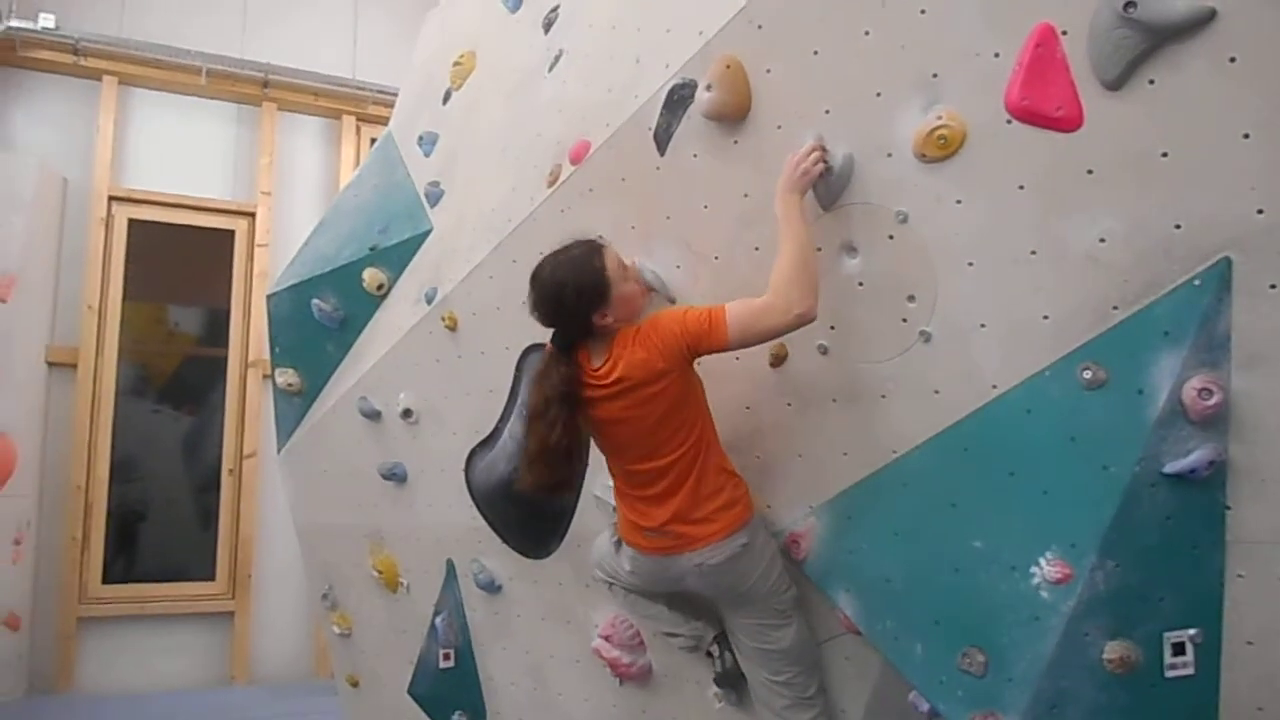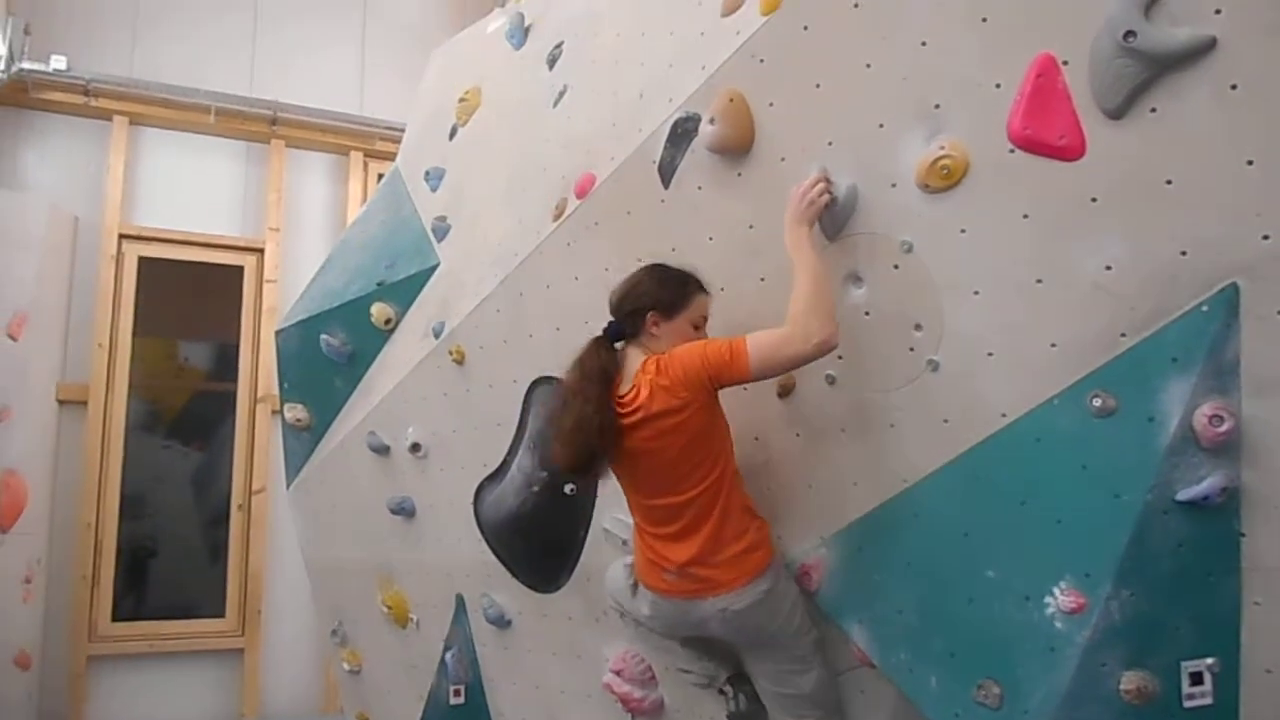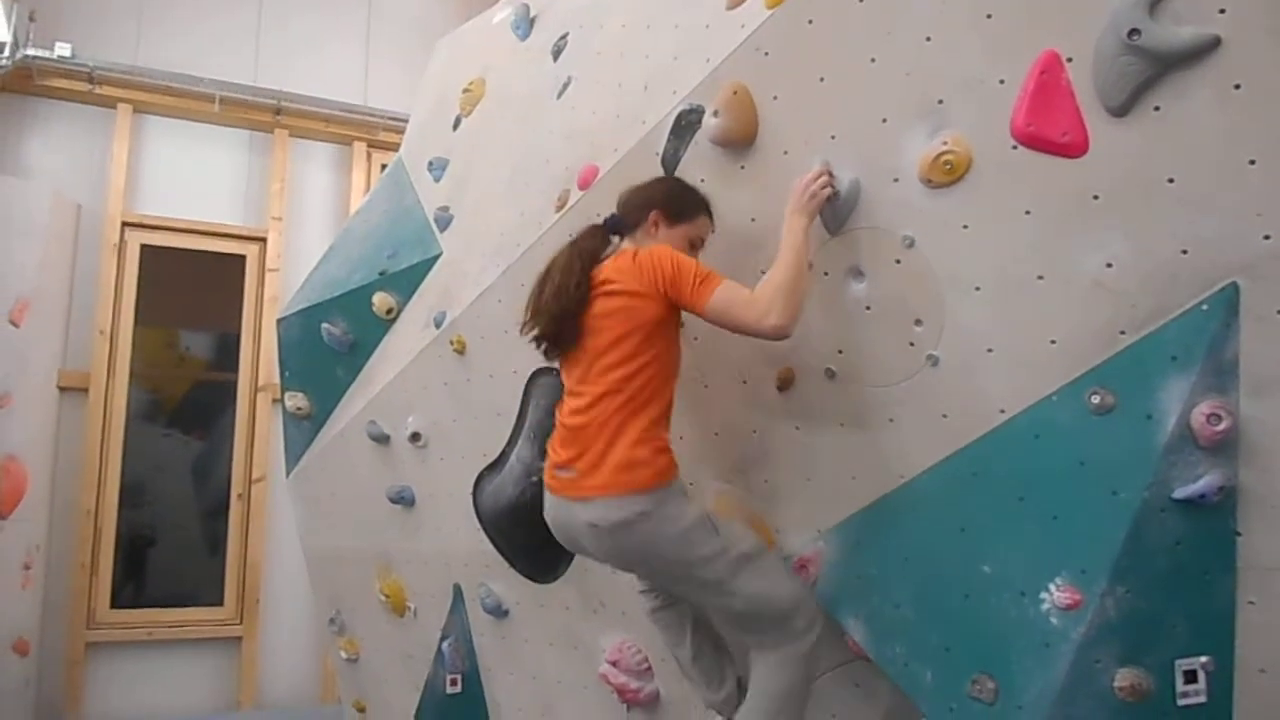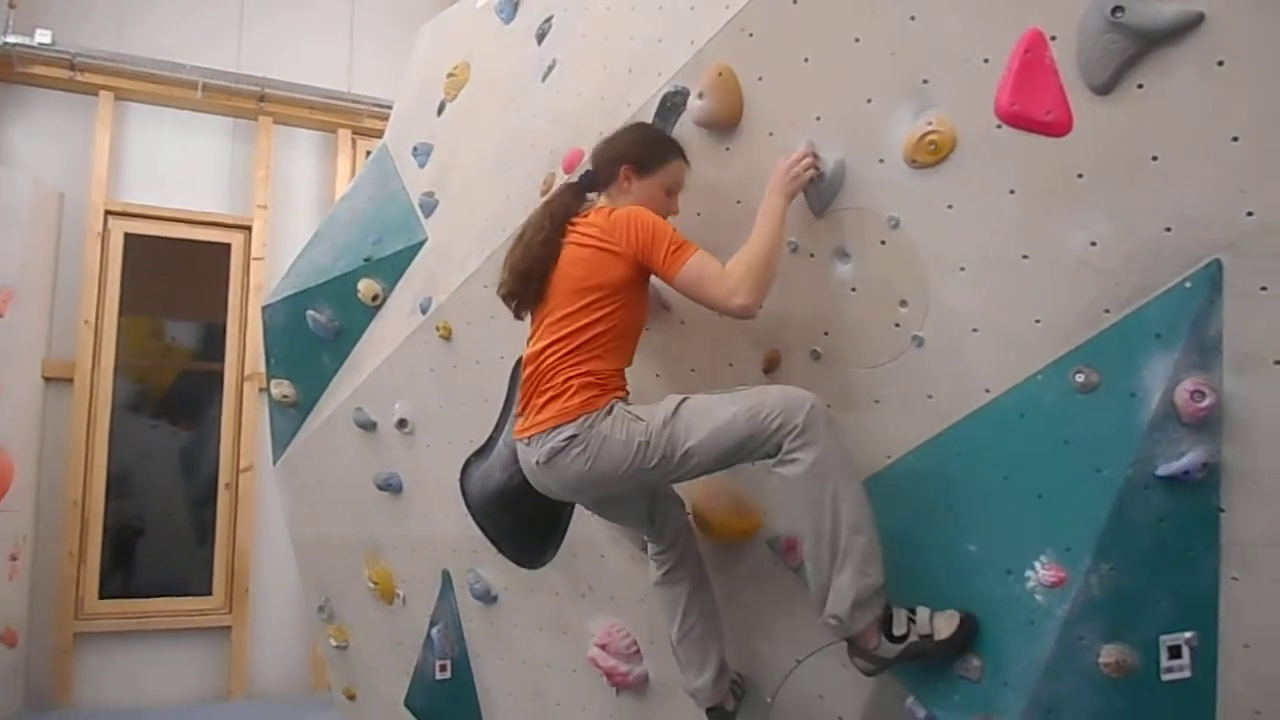
dt=0.5s
person 1, frame 1
left shoulder: (567, 369)
right shoulder: (660, 342)
right elbow: (794, 307)
right wrist: (789, 198)
left hip: (650, 559)
right hip: (728, 549)
left knee: (607, 558)
left ankle: (708, 640)
person 1, frame 2
left shoulder: (597, 392)
right shoulder: (687, 370)
right elbow: (815, 337)
right wrist: (798, 230)
left hip: (666, 600)
right hip: (746, 592)
left knee: (619, 582)
person 1, frame 3
left shoulder: (584, 281)
right shoulder: (658, 266)
right elbow: (772, 317)
right wrist: (796, 219)
left hip: (564, 507)
right hip: (633, 505)
left knee: (663, 580)
right knee: (791, 622)
person 1, frame 4
left shoulder: (563, 231)
right shoulder: (633, 224)
right elbow: (741, 295)
right wrist: (777, 196)
left hip: (543, 451)
right hip: (585, 437)
left knee: (669, 535)
right knee: (797, 416)
right ankle: (866, 624)
